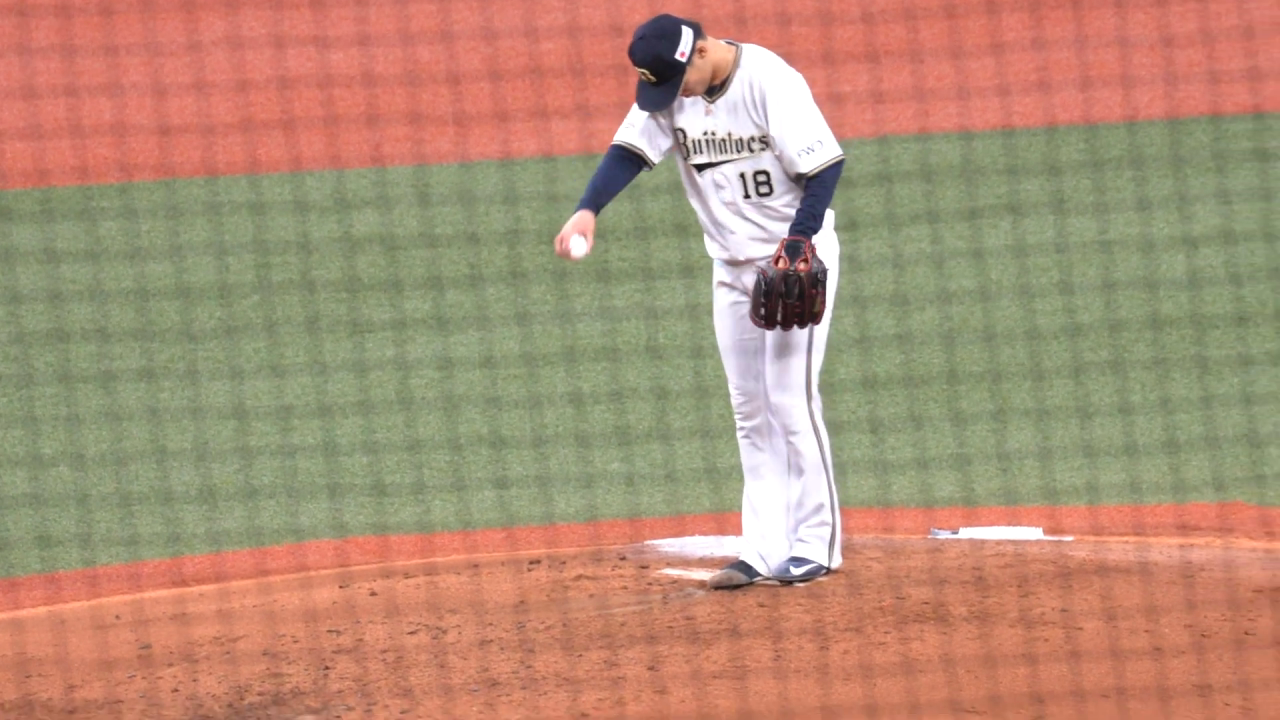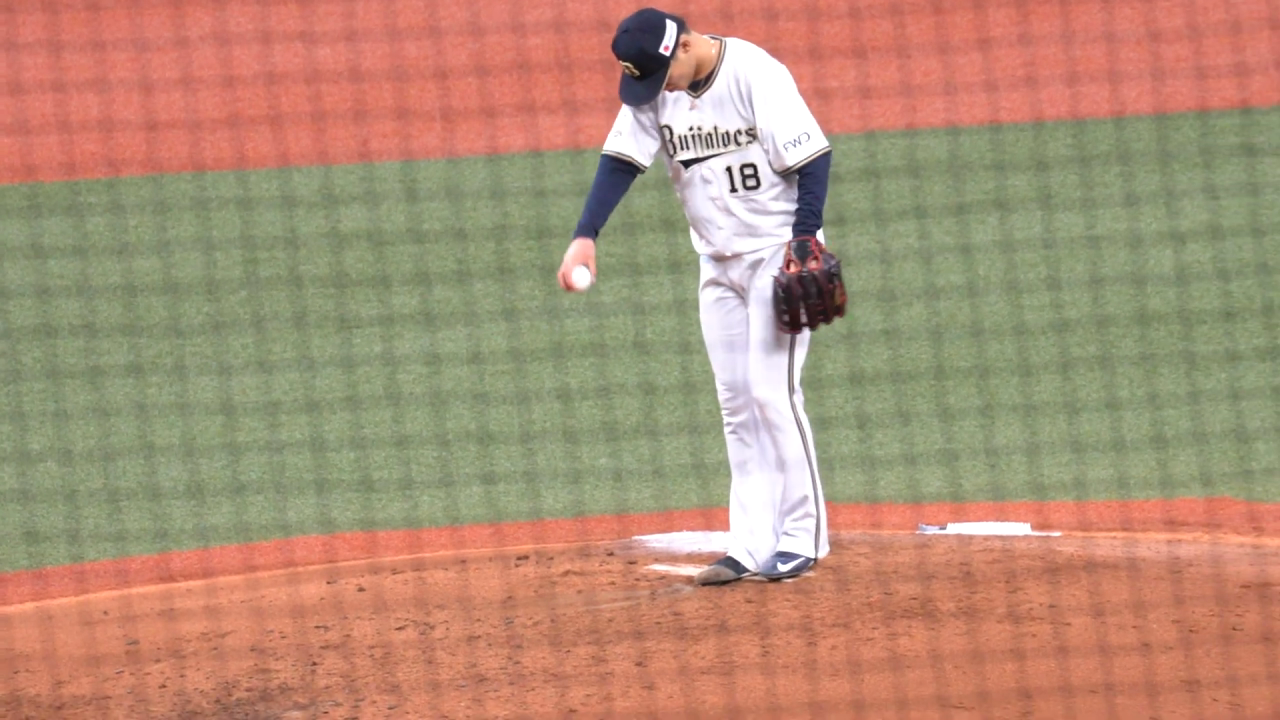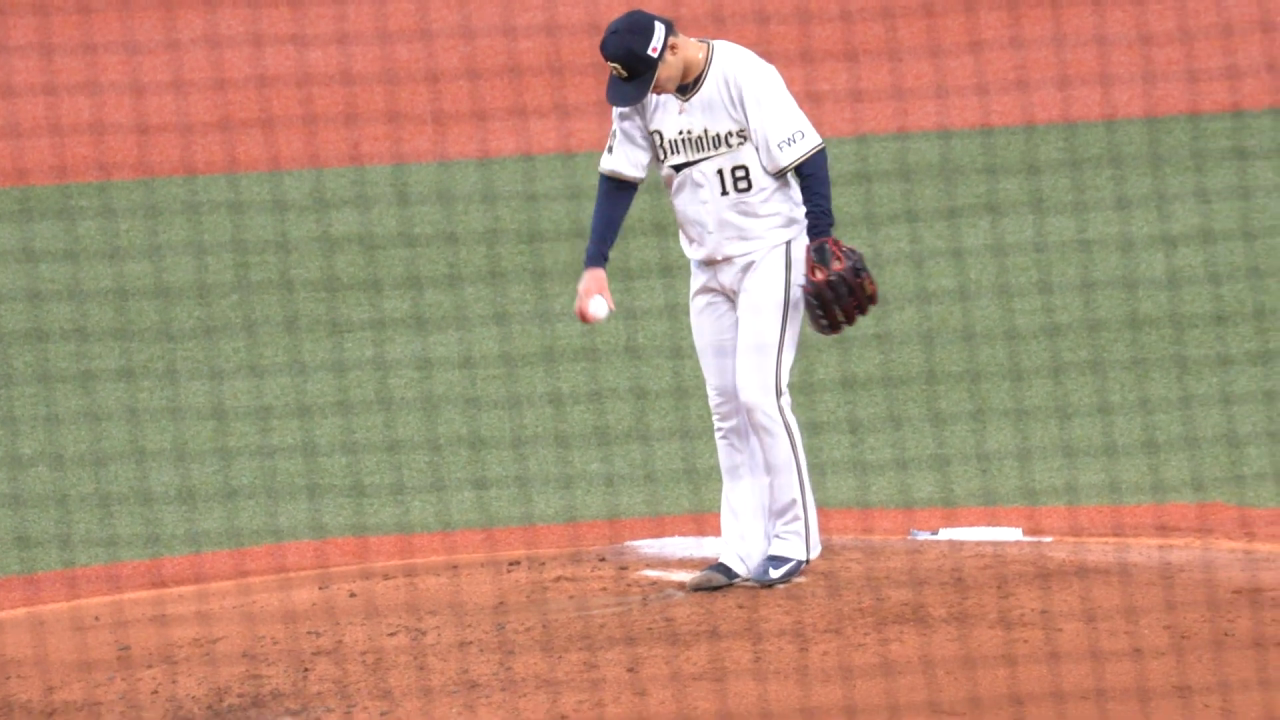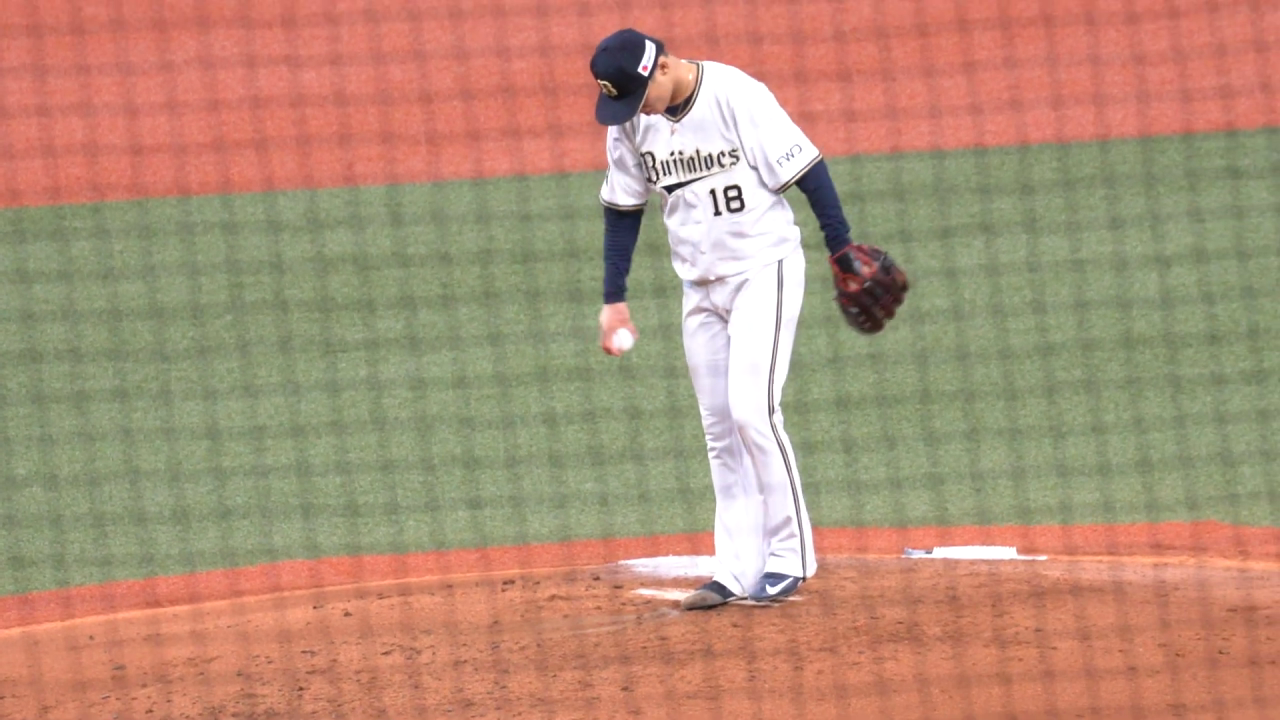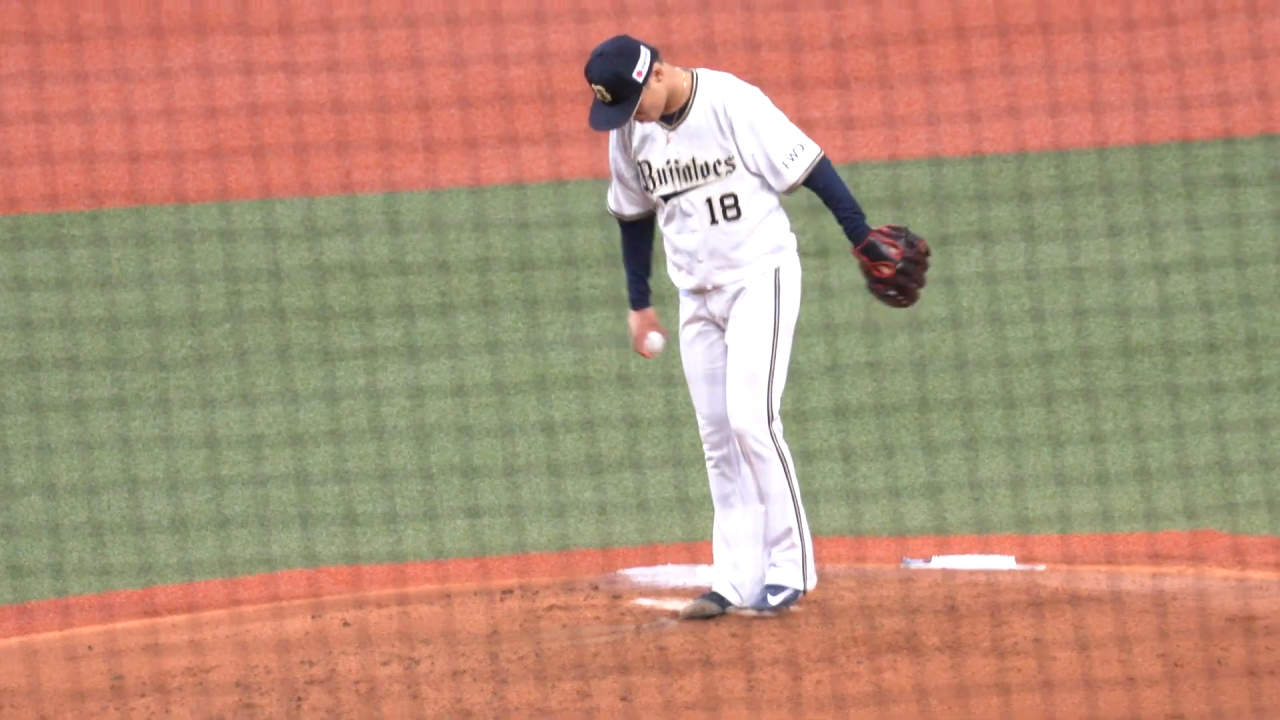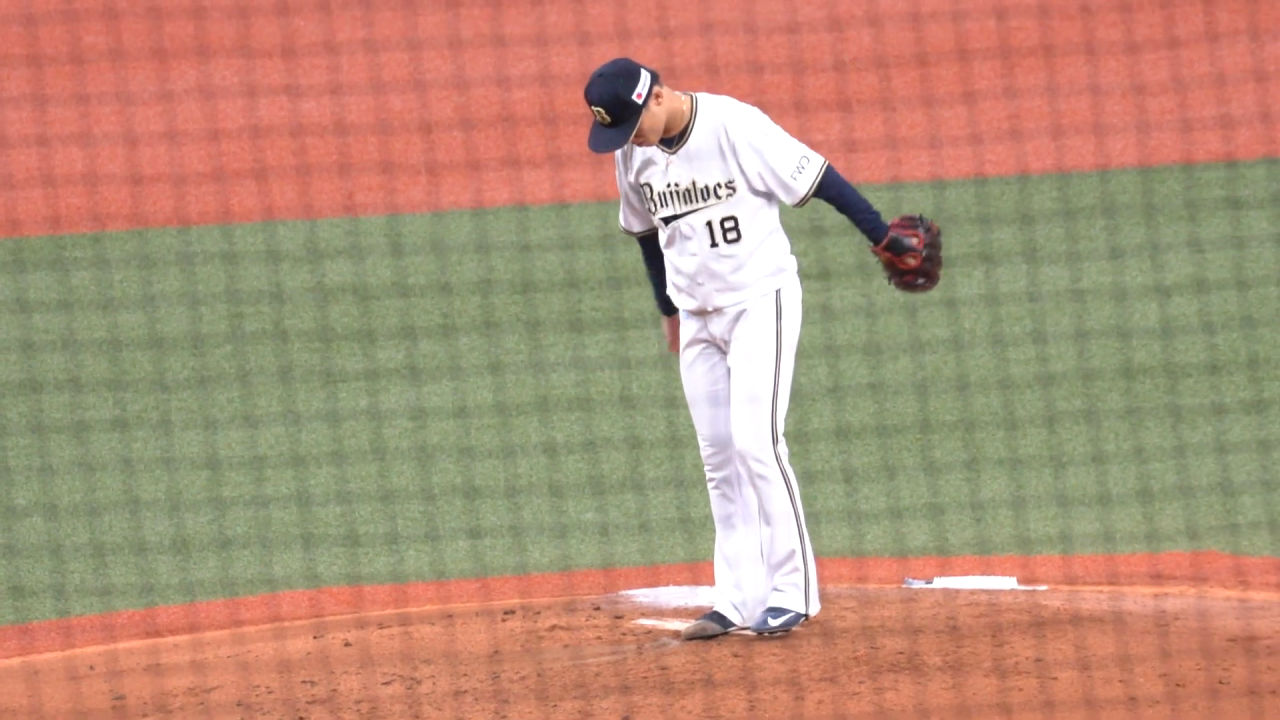
dt=0.2s
person 1, frame 1
left shoulder: (771, 80)
right shoulder: (667, 89)
left elbow: (826, 164)
right elbow: (630, 152)
left wrist: (798, 244)
right wrist: (587, 211)
right hip: (730, 265)
left knee: (790, 399)
right knee: (750, 408)
left ankle: (814, 545)
right ankle: (765, 551)
person 1, frame 2
left shoulder: (756, 74)
right shoulder: (650, 88)
left elbow: (814, 157)
right elbow: (621, 161)
left wrist: (805, 244)
right wrist: (586, 236)
left hip: (780, 250)
right hip: (717, 261)
left knee: (770, 392)
right knee: (736, 402)
left ankle: (802, 536)
right ankle: (753, 546)
person 1, frame 3
left shoulder: (745, 76)
right shoulder: (638, 96)
left elbow: (808, 155)
right elbow: (617, 178)
left wrist: (822, 244)
right wrist: (595, 264)
left hip: (771, 253)
right hip: (707, 264)
left knee: (759, 395)
right knee: (726, 406)
left ankle: (793, 539)
right ankle: (735, 552)
person 1, frame 4
left shoulder: (738, 95)
right shoulder: (629, 120)
left elbow: (806, 168)
right elbow: (623, 209)
left wrist: (843, 250)
right wrist: (615, 298)
left hip: (763, 271)
right hip: (699, 285)
left knee: (752, 413)
right knee: (719, 427)
left ankle: (789, 555)
right ankle: (738, 569)
person 1, frame 5
left shoulder: (734, 102)
right shoulder: (628, 130)
left elbow: (812, 167)
right elbow: (634, 216)
left wrist: (864, 237)
right wrist: (640, 303)
left hip: (760, 280)
right hip: (696, 294)
left knee: (751, 421)
right knee: (717, 436)
left ankle: (789, 568)
right ankle: (738, 580)
person 1, frame 6
left shoulder: (736, 124)
right shoulder: (631, 152)
left elbow: (817, 177)
left wrist: (882, 234)
right wrist: (669, 308)
left hip: (759, 302)
right hip: (698, 314)
left knee: (755, 442)
right knee: (718, 456)
left ankle: (792, 592)
right ankle: (738, 599)
